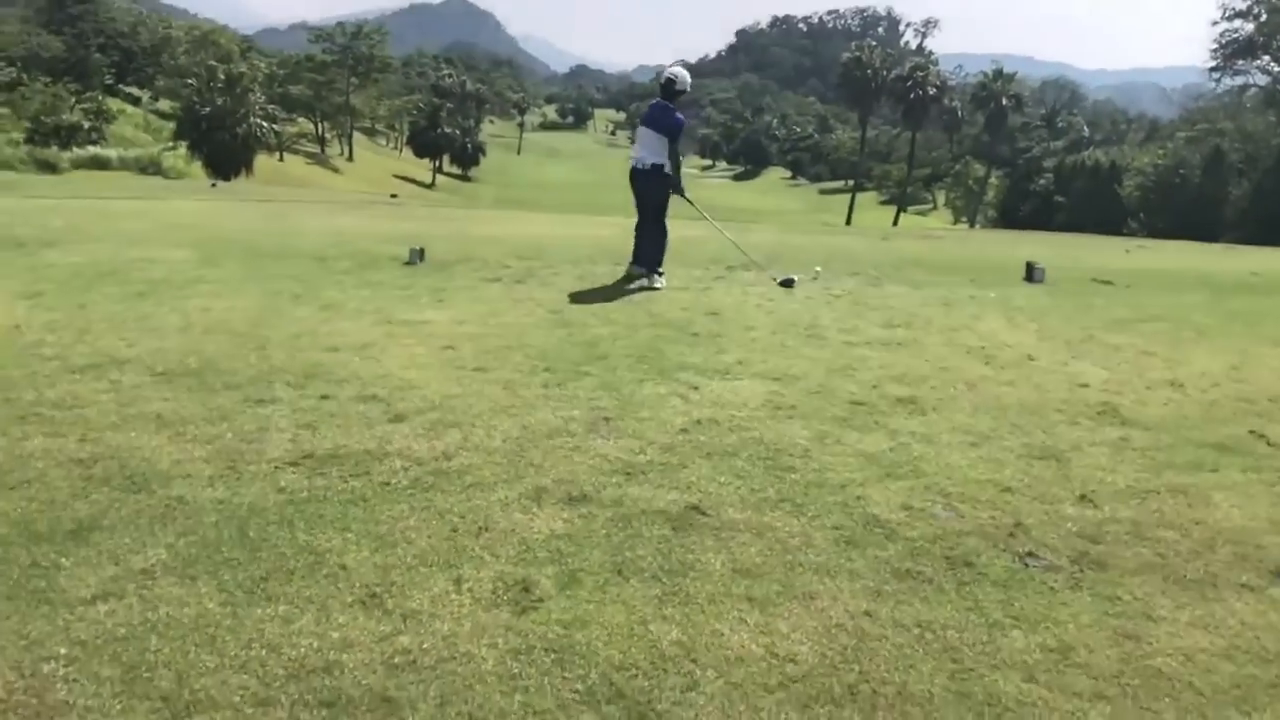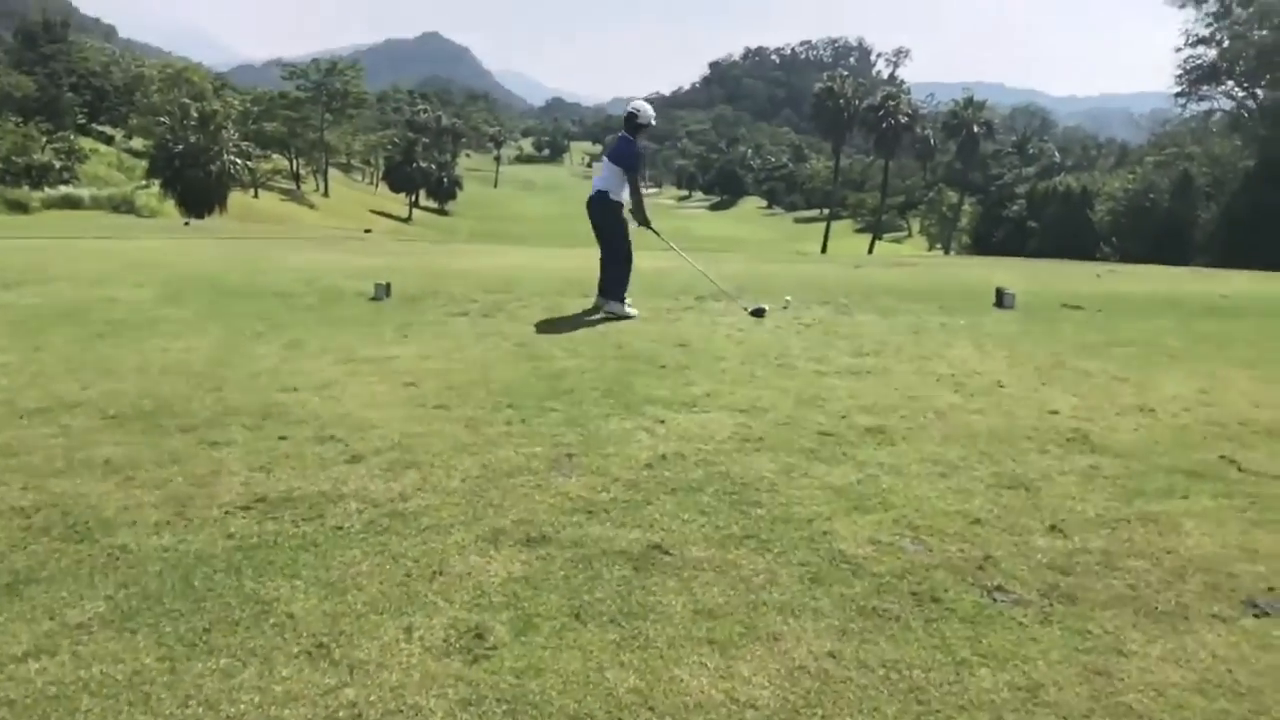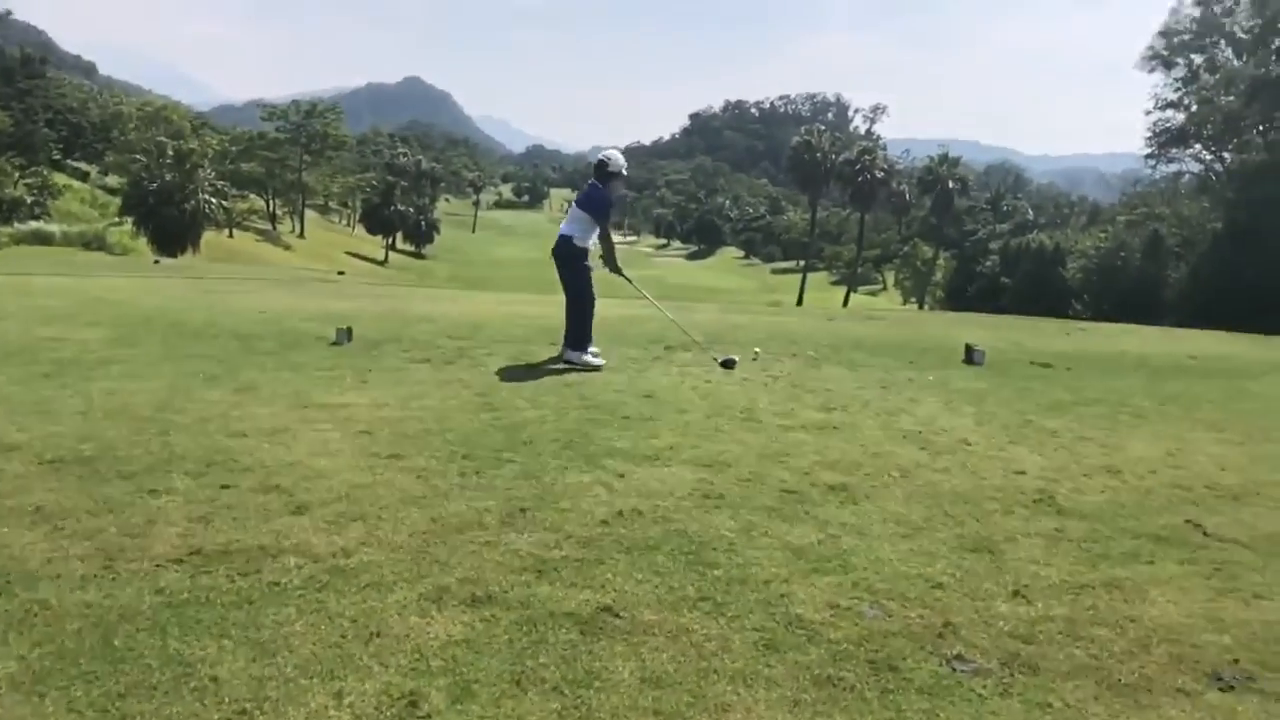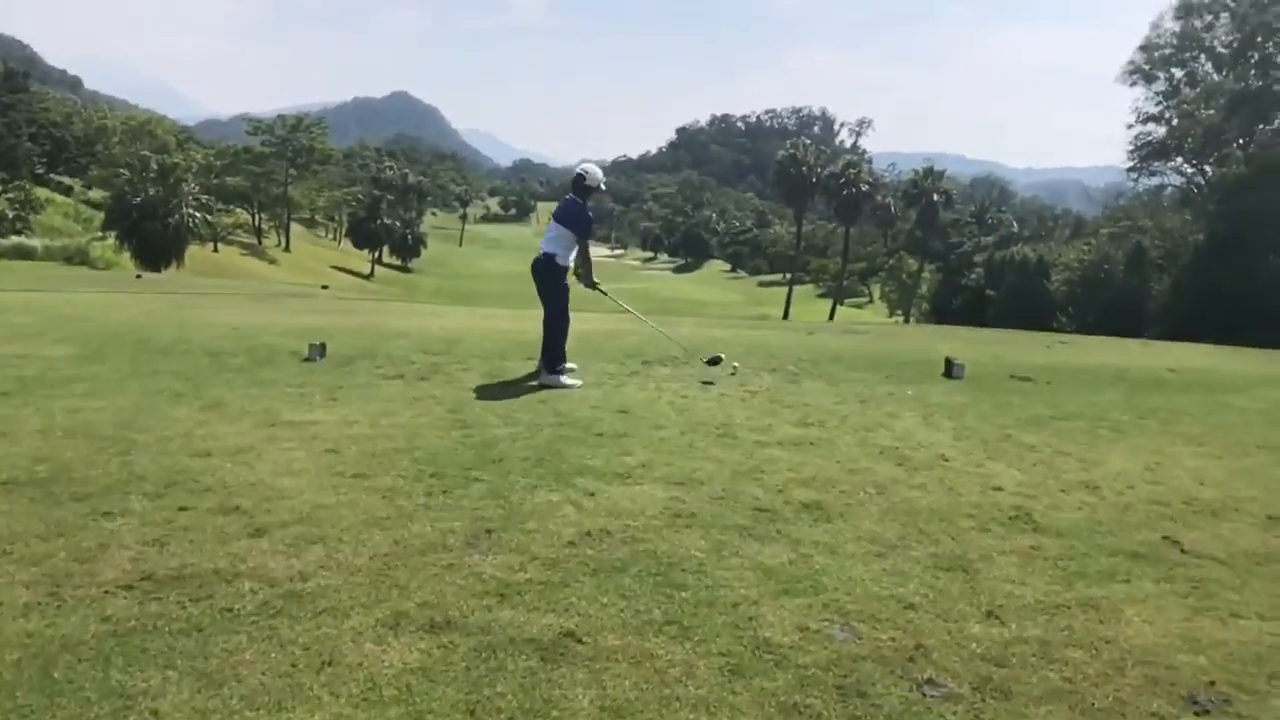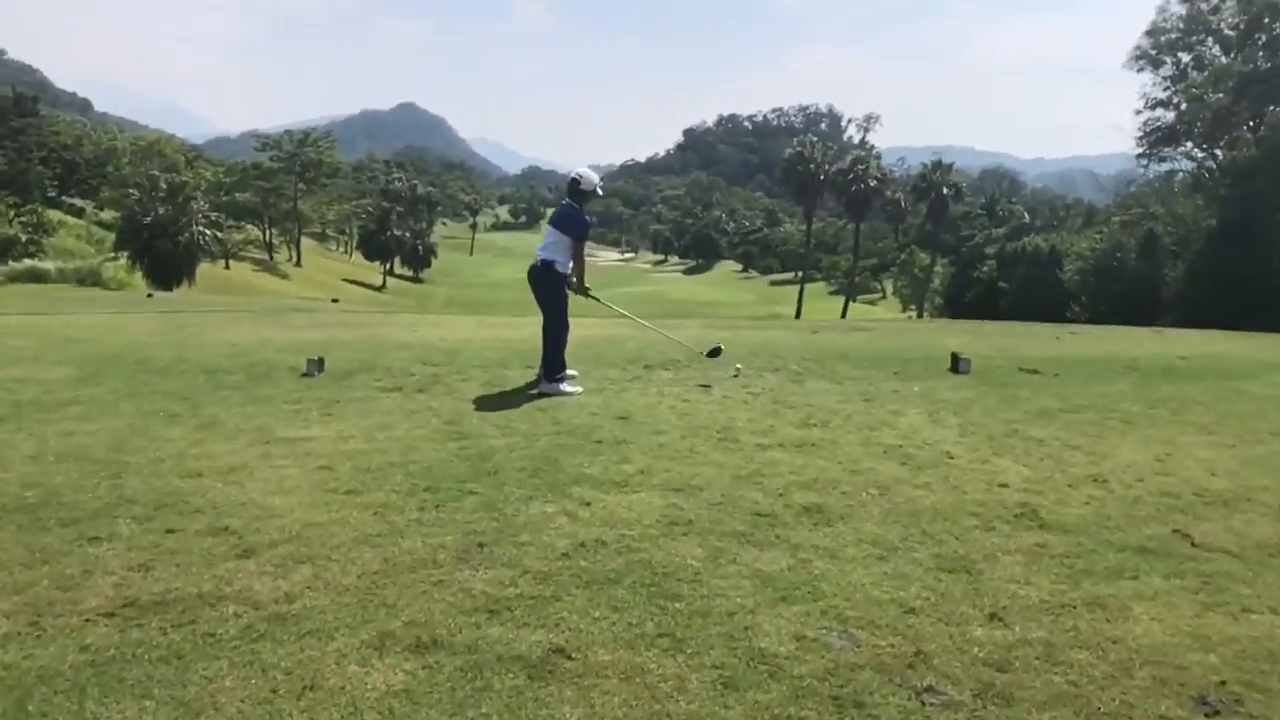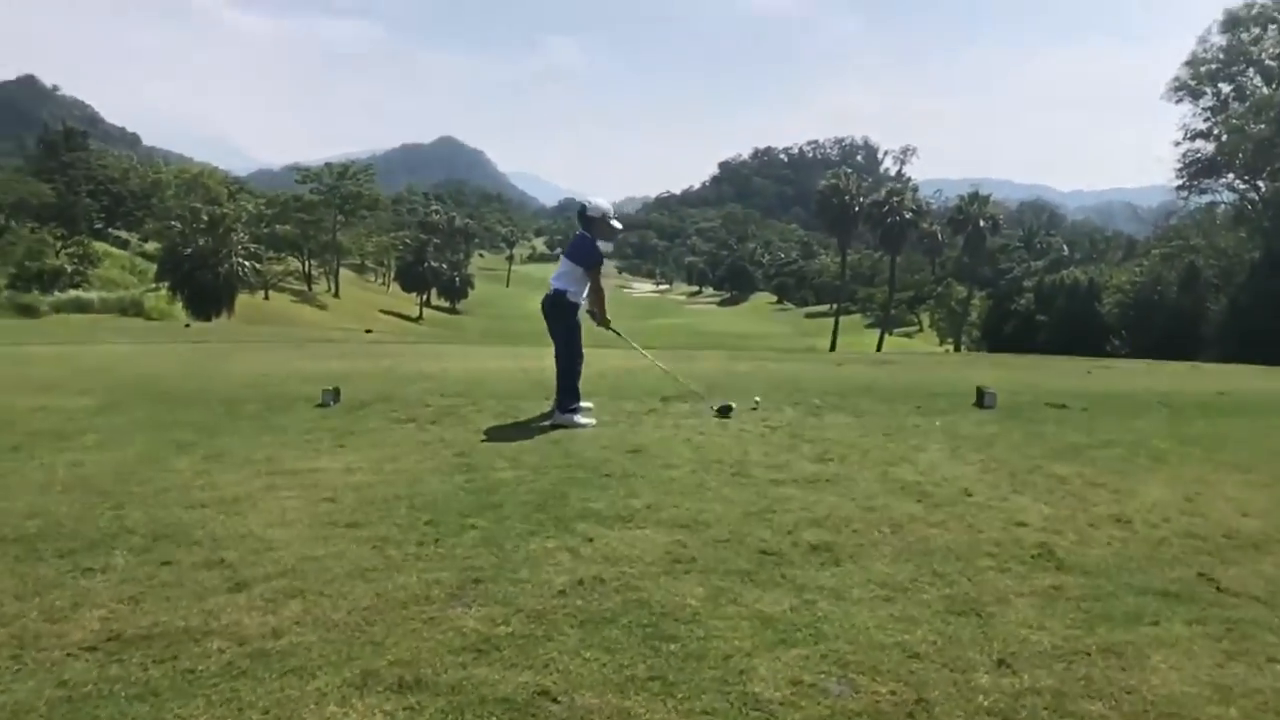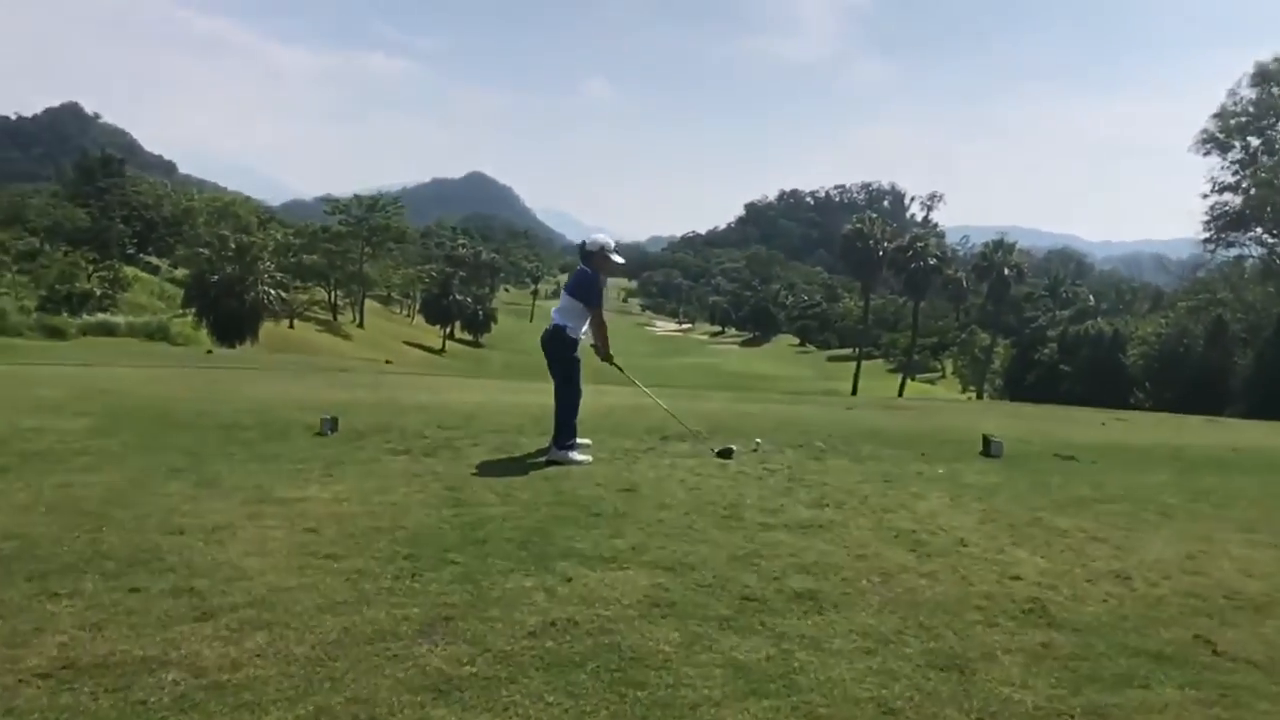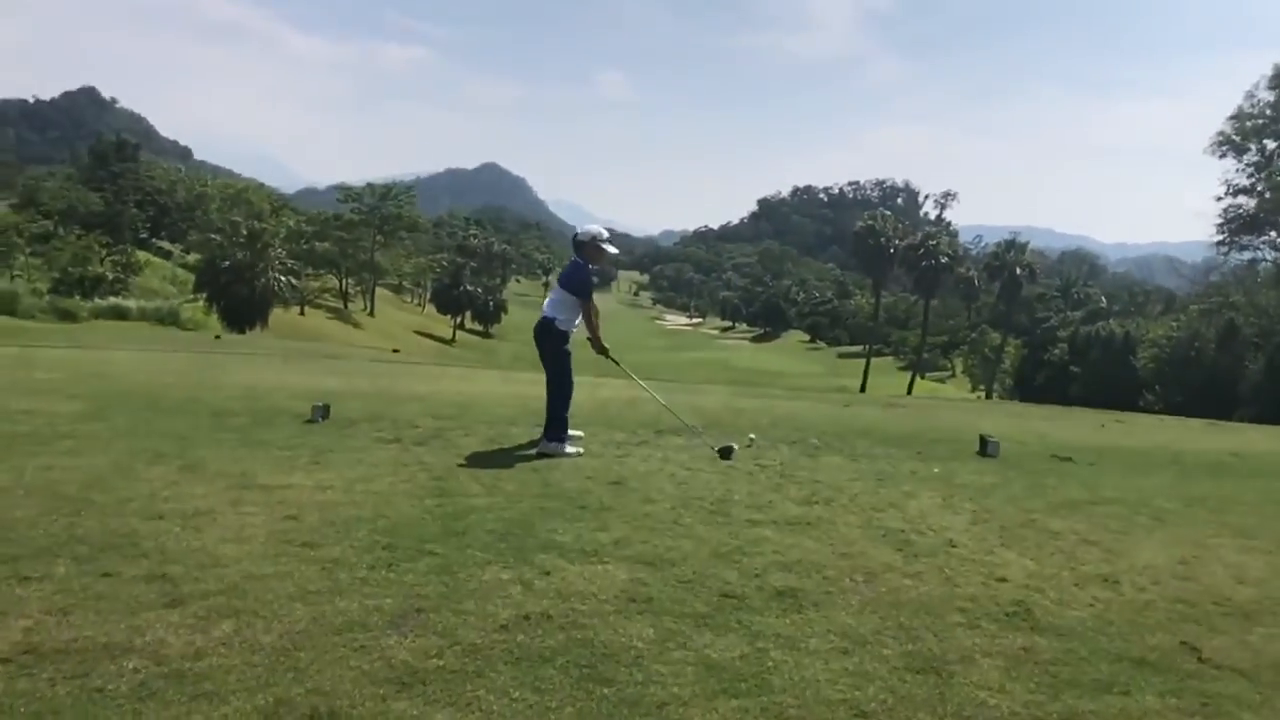
dt=0.2s
person 1, frame 1
left shoulder: (652, 109)
right shoulder: (675, 119)
right elbow: (673, 155)
left wrist: (671, 178)
right wrist: (676, 182)
left hip: (638, 171)
right hip: (656, 174)
left knee: (645, 220)
right knee: (657, 225)
left ankle: (638, 265)
right ankle: (654, 273)
person 1, frame 2
left shoulder: (620, 142)
right shoulder: (631, 149)
right elbow: (634, 186)
left wrist: (635, 208)
right wrist: (642, 215)
left hip: (598, 201)
right hip: (608, 204)
left knee: (610, 251)
right knee: (623, 253)
left ankle: (606, 296)
right ankle: (615, 301)
person 1, frame 3
left shoulder: (591, 190)
right shoulder: (601, 198)
right elbow: (605, 234)
left wrist: (606, 255)
right wrist: (613, 263)
left hip: (566, 247)
right hip: (573, 250)
left knee: (576, 298)
right knee: (584, 300)
left ankle: (573, 343)
right ankle: (576, 350)
person 1, frame 4
left shoulder: (566, 204)
right shoulder: (583, 215)
right elbow: (583, 251)
left wrist: (579, 270)
right wrist: (589, 278)
left hip: (543, 263)
right hip: (553, 267)
left knee: (554, 315)
right knee: (559, 318)
left ankle: (549, 360)
right ankle: (552, 371)
person 1, frame 5
left shoulder: (563, 210)
right shoulder: (580, 219)
right elbow: (578, 256)
left wrist: (571, 277)
right wrist: (581, 283)
left hip: (540, 270)
right hip: (551, 274)
left knee: (553, 323)
right knee: (558, 326)
left ankle: (549, 368)
right ankle: (552, 380)
person 1, frame 6
left shoulder: (580, 241)
right shoulder: (590, 248)
right elbow: (596, 286)
left wrist: (593, 308)
right wrist: (602, 314)
left hip: (556, 301)
right hip: (563, 305)
left knee: (566, 354)
right knee: (572, 356)
left ankle: (565, 400)
right ankle: (565, 411)
person 1, frame 7
left shoulder: (583, 276)
right shoulder: (590, 282)
left elbow: (593, 319)
right elbow: (598, 320)
left wrist: (597, 343)
right wrist: (605, 349)
left hip: (557, 336)
right hip: (562, 340)
left knee: (567, 390)
right knee: (570, 392)
left ankle: (564, 437)
right ankle: (561, 447)
person 1, frame 8
left shoulder: (581, 270)
right shoulder: (581, 273)
left elbow: (590, 307)
right elbow: (587, 313)
left wrist: (596, 337)
right wrist: (598, 341)
left hip: (553, 330)
right hip: (553, 331)
left knee: (560, 382)
right knee: (561, 384)
left ankle: (556, 429)
right ankle: (552, 439)
